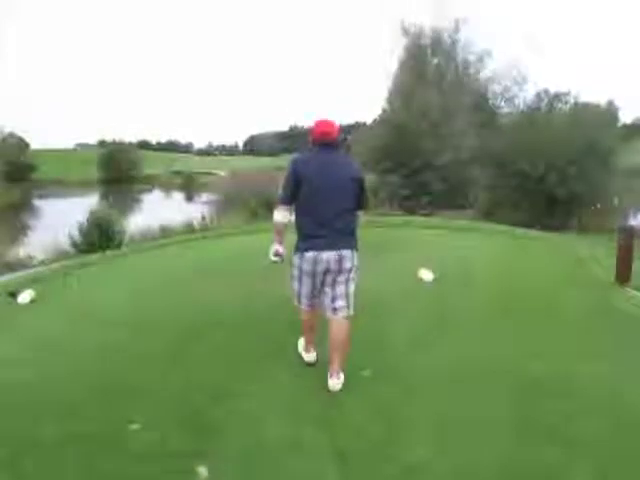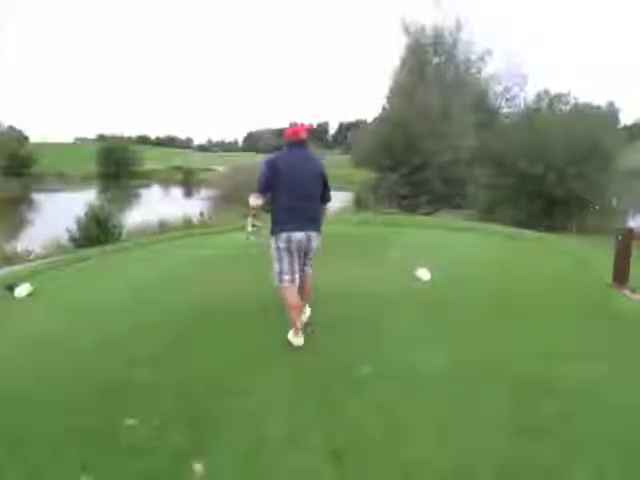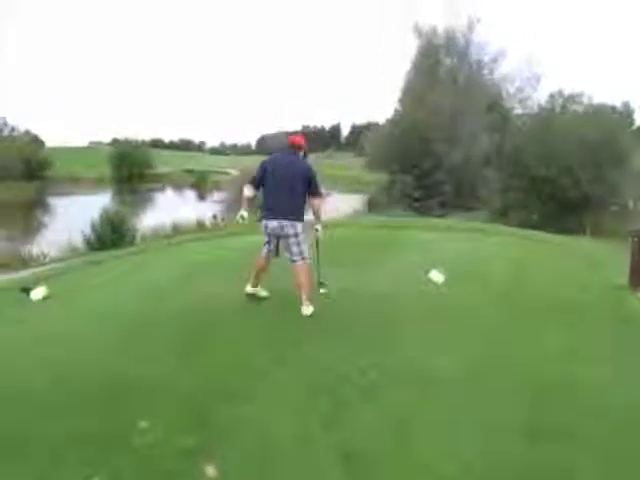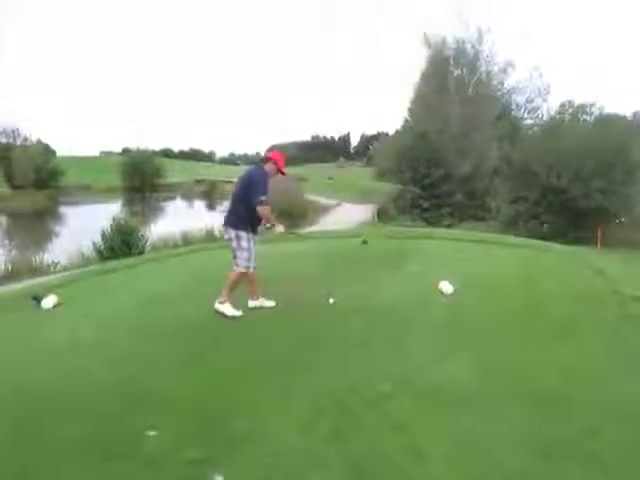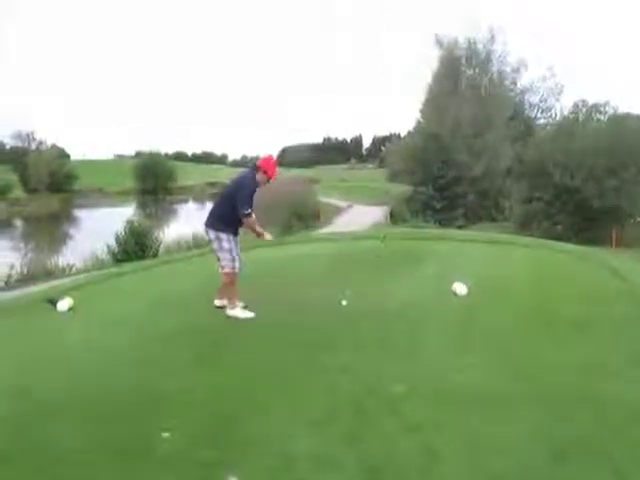
dt=0.7s
person 1, frame 1
left shoulder: (300, 164)
right shoulder: (353, 167)
left elbow: (283, 208)
right elbow: (360, 207)
left wrist: (278, 241)
left hip: (309, 248)
right hip: (345, 249)
left knee: (307, 303)
right knee: (340, 312)
left ankle: (309, 350)
right ankle: (335, 373)
person 1, frame 2
left shoulder: (274, 162)
right shoulder: (317, 164)
left elbow: (259, 195)
right elbow: (324, 202)
left hip: (283, 231)
right hip: (311, 231)
left knee: (288, 282)
right knee: (306, 272)
left ankle: (297, 332)
right ankle: (304, 311)
person 1, frame 3
left shoulder: (267, 163)
right shoulder: (306, 167)
left elbow: (249, 188)
right elbow: (315, 198)
left wrist: (244, 209)
right wrist: (318, 222)
left hip: (269, 219)
right hip: (292, 221)
left knee: (266, 253)
right knee: (301, 261)
left ankle: (252, 285)
right ankle: (306, 304)
person 1, frame 4
left shoulder: (254, 173)
right shoulder: (260, 176)
right elbow: (261, 207)
left wrist: (266, 221)
right wrist: (276, 224)
left hip: (241, 225)
right hip: (239, 227)
left knee: (250, 265)
right knee: (242, 267)
left ankle: (254, 298)
right ankle: (222, 301)
person 1, frame 5
left shoulder: (248, 180)
right shoulder: (246, 185)
left elbow: (247, 214)
right elbow: (246, 218)
left wrist: (258, 229)
right wrist: (262, 234)
left hip: (227, 227)
right hip: (219, 228)
left knee: (231, 266)
right knee: (230, 267)
left ankle: (221, 298)
right ankle: (233, 307)
